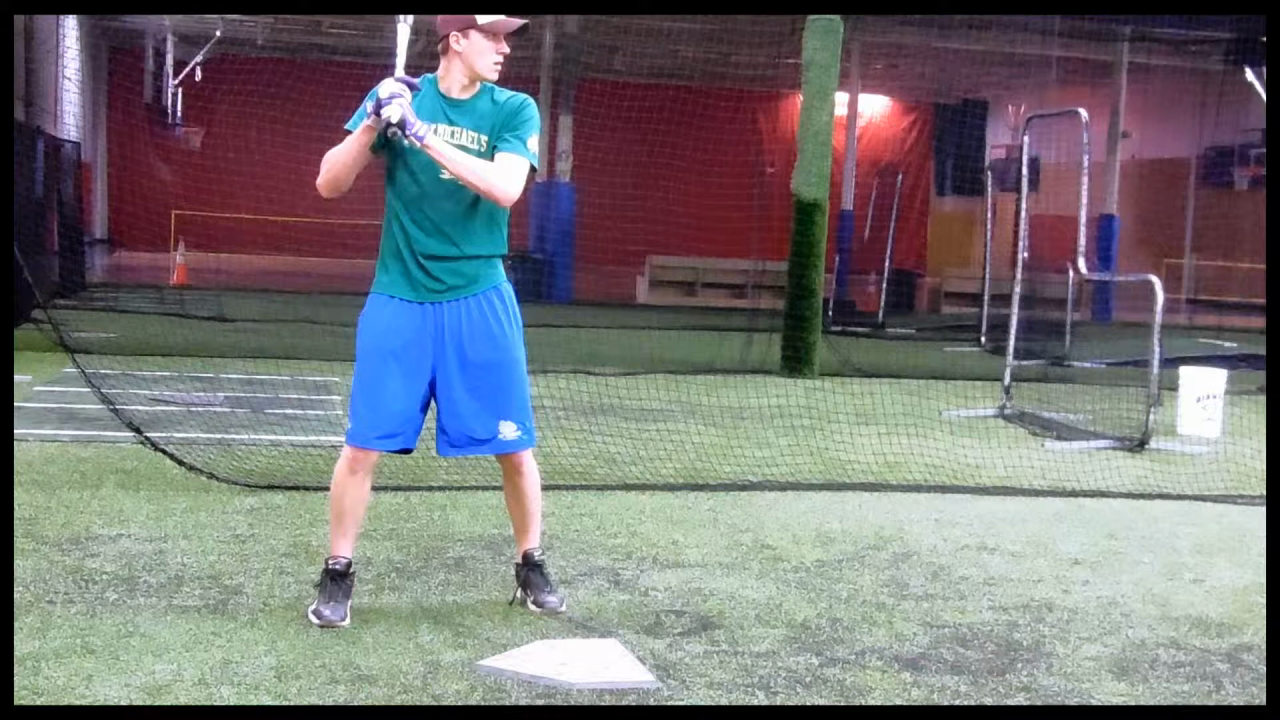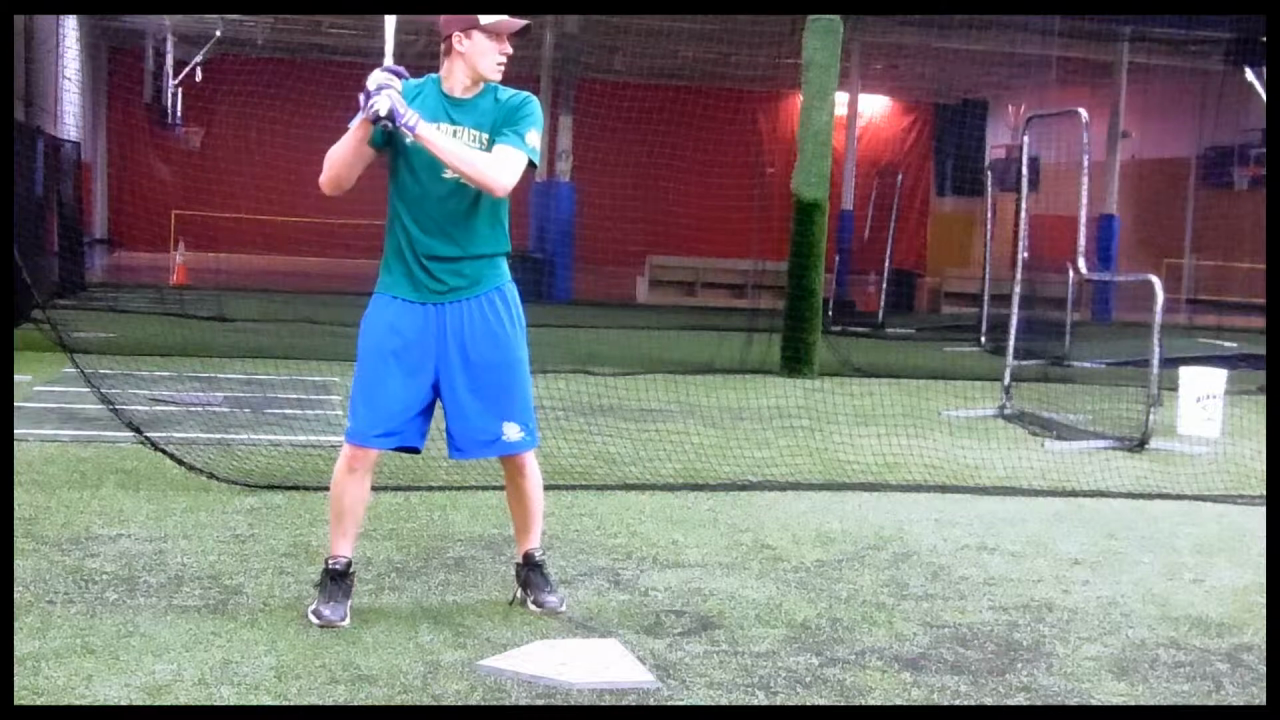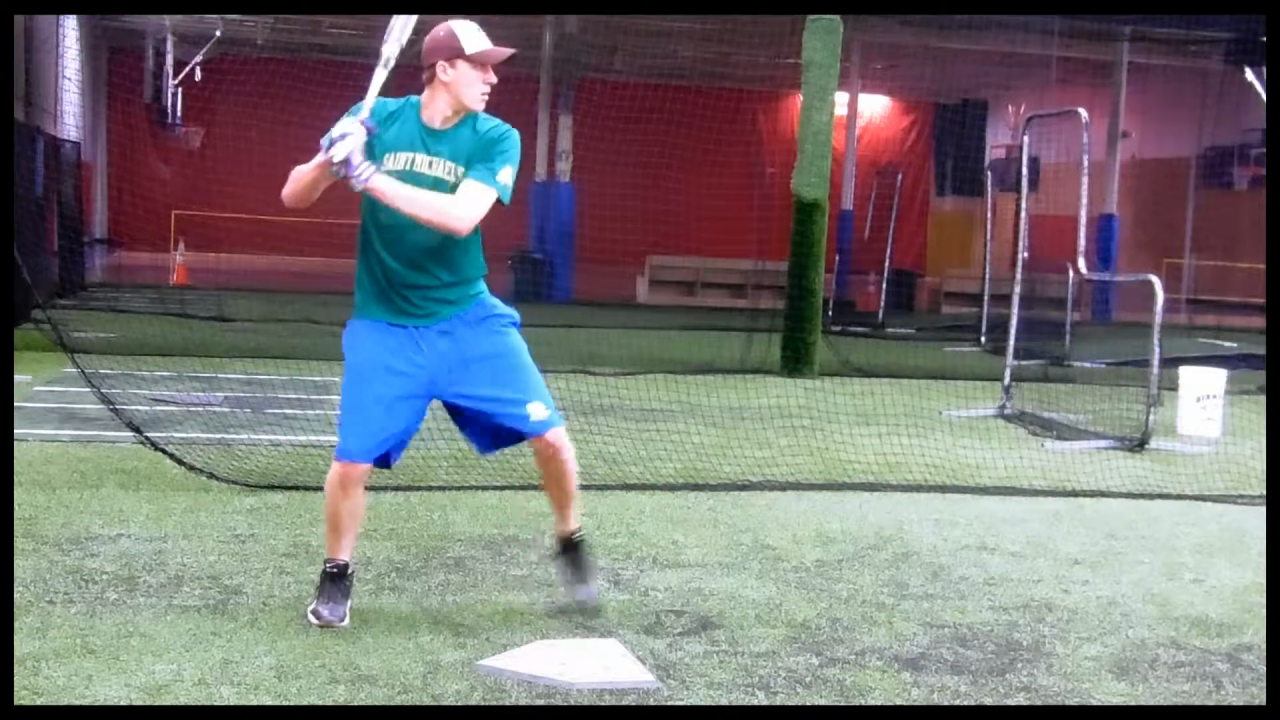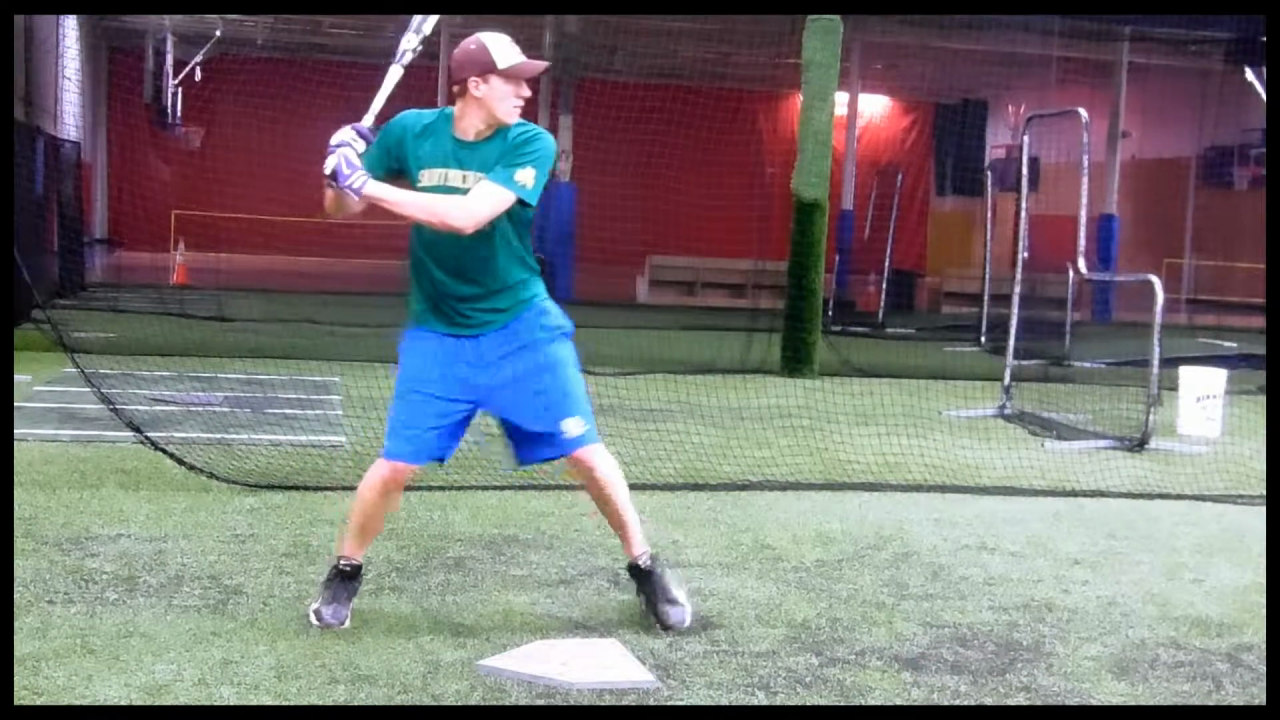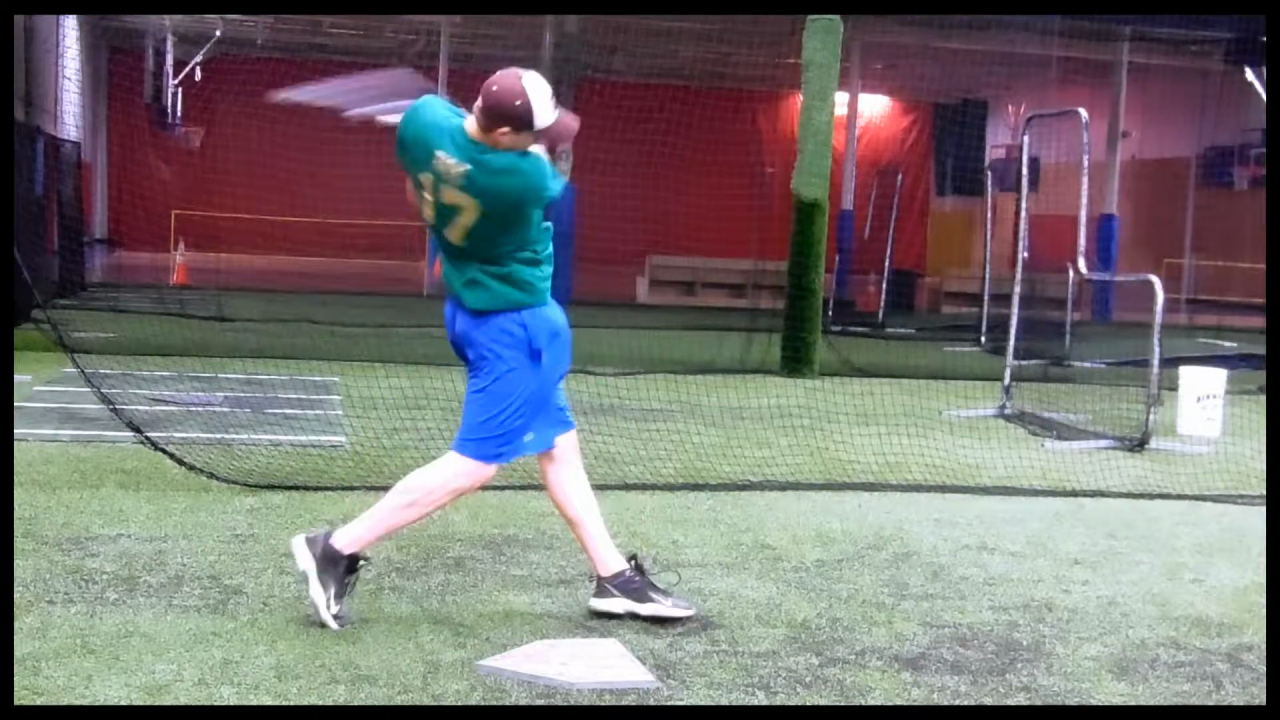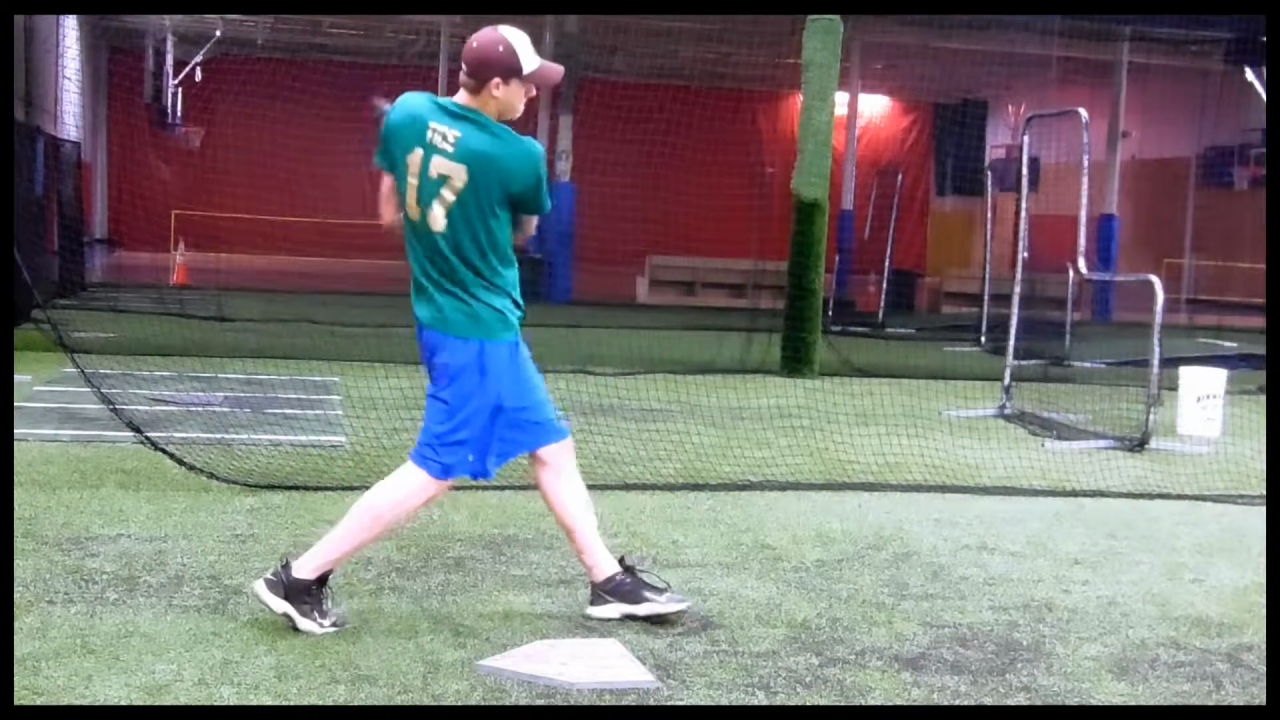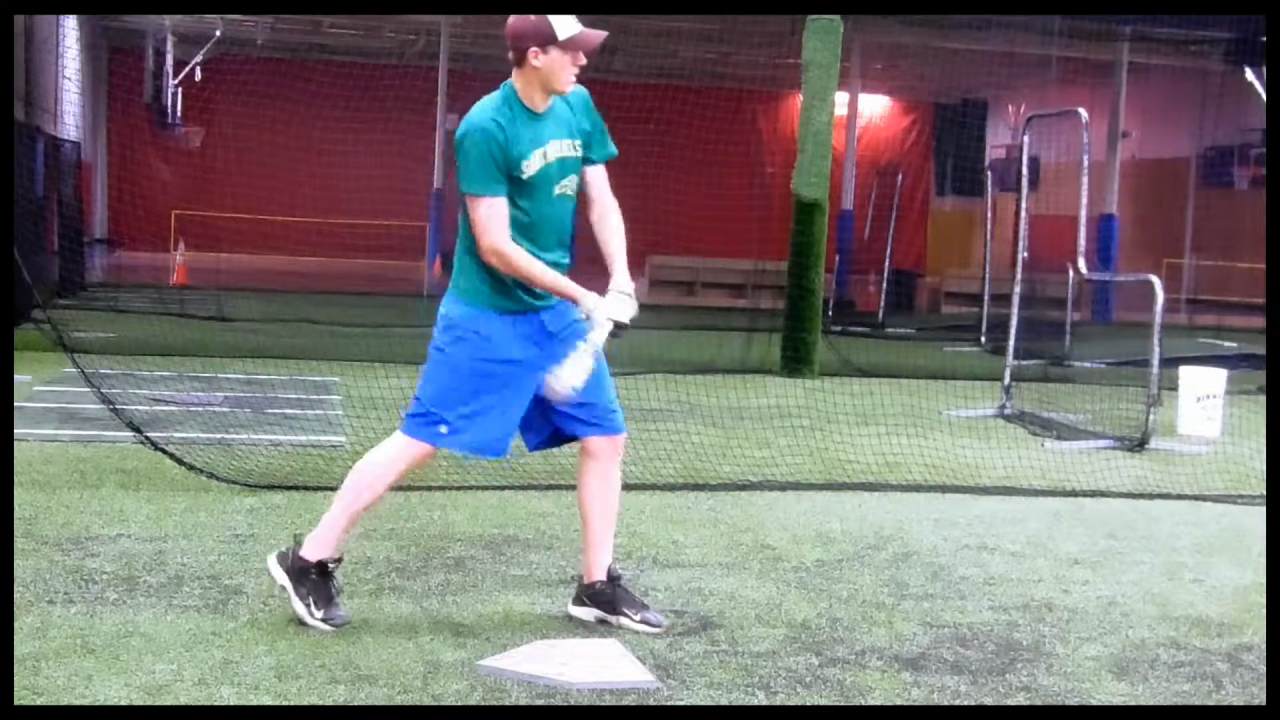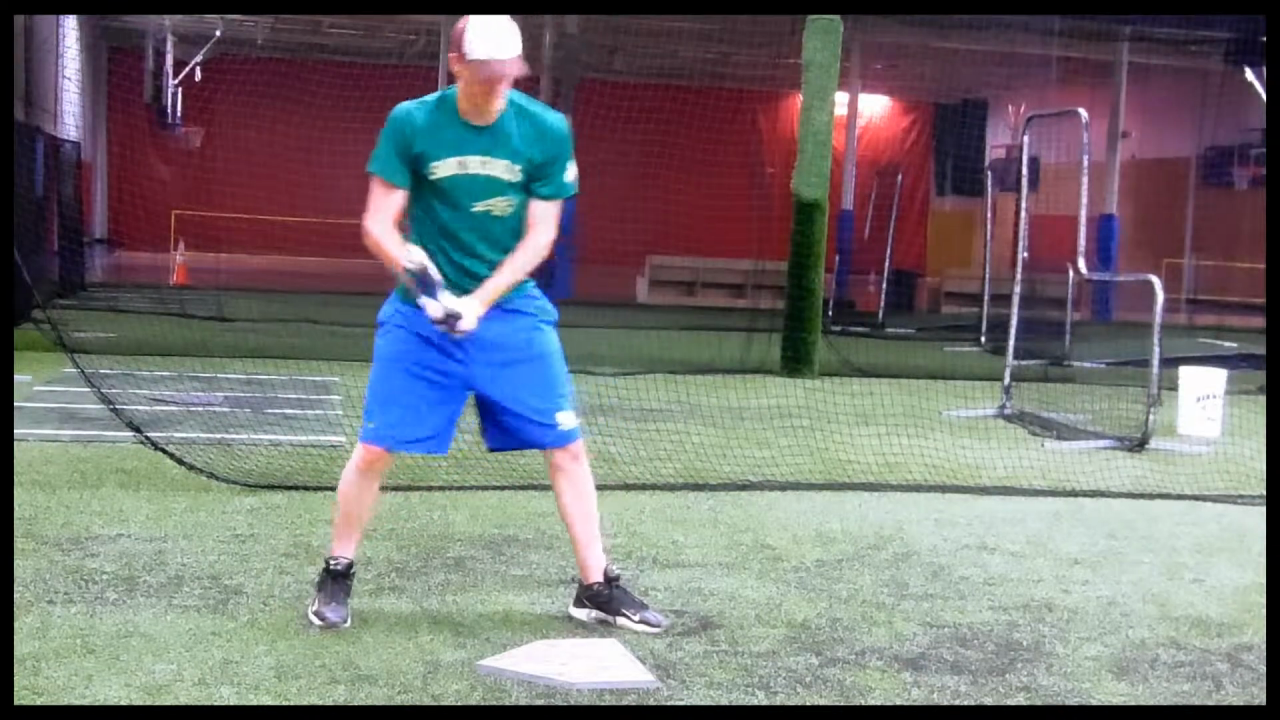
dt=0.4s
person 1, frame 1
left shoulder: (515, 110)
right shoulder: (398, 94)
left elbow: (507, 188)
right elbow: (328, 184)
left wrist: (424, 135)
right wrist: (374, 123)
left hip: (480, 301)
right hip: (399, 301)
left knee: (514, 445)
right knee: (364, 444)
left ankle: (531, 565)
right ankle: (337, 573)
person 1, frame 2
left shoulder: (519, 107)
right shoulder: (403, 93)
left elbow: (500, 178)
right elbow: (332, 182)
left wrist: (416, 125)
right wrist: (368, 117)
left hip: (483, 300)
right hip: (402, 300)
left knee: (516, 447)
right knee: (363, 443)
left ankle: (530, 564)
right ankle: (337, 573)
person 1, frame 3
left shoulder: (497, 140)
right shoulder: (379, 120)
left elbow: (461, 216)
right elbow: (294, 197)
left wrist: (370, 177)
right wrist: (331, 156)
left hip: (466, 315)
right hip: (381, 325)
left knee: (548, 437)
right knee: (354, 462)
left ankle: (570, 543)
right ankle: (336, 575)
person 1, frame 4
left shoulder: (532, 144)
right shoulder: (410, 131)
left elbow: (467, 216)
right elbow: (340, 209)
left wrist: (369, 184)
right wrist: (343, 169)
left hip: (524, 326)
right hip: (441, 334)
left knee: (585, 451)
right knee: (398, 465)
left ankle: (643, 567)
right ankle: (344, 574)
person 1, frame 5
left shoulder: (422, 116)
right shoulder: (525, 175)
left hip: (469, 310)
right hip: (519, 322)
left knee: (557, 441)
right knee: (477, 460)
left ankle: (615, 577)
right ankle: (336, 549)
person 1, frame 6
left shoulder: (404, 113)
right shoulder: (520, 158)
left elbow: (390, 215)
left hip: (486, 326)
right hip: (475, 333)
left knee: (550, 446)
right knee: (434, 470)
left ankle: (608, 580)
right ankle: (299, 578)
person 1, frame 7
left shoulder: (579, 106)
right shoulder: (483, 130)
left elbow: (600, 198)
right elbow: (493, 244)
left wrist: (620, 278)
right wrist: (579, 294)
left hip: (560, 311)
right hip: (486, 314)
left knee: (605, 438)
right knee: (416, 441)
left ankle: (597, 585)
right ankle: (309, 561)
person 1, frame 8
left shoulder: (548, 131)
right shoulder: (410, 123)
left elbow: (539, 236)
right elbow: (379, 223)
left wrist: (483, 299)
right wrist: (419, 287)
left hip: (512, 310)
right hip: (424, 315)
left knee: (564, 446)
right knee: (375, 450)
left ankle: (598, 586)
right ankle: (337, 573)
